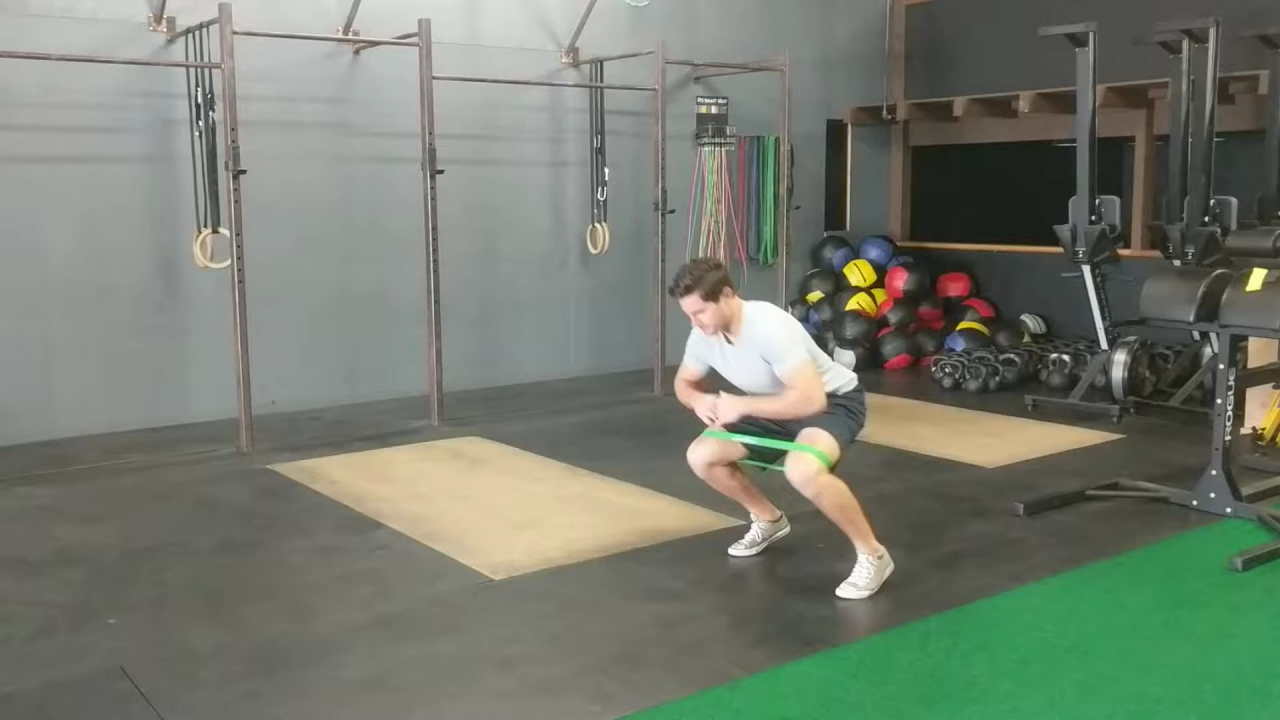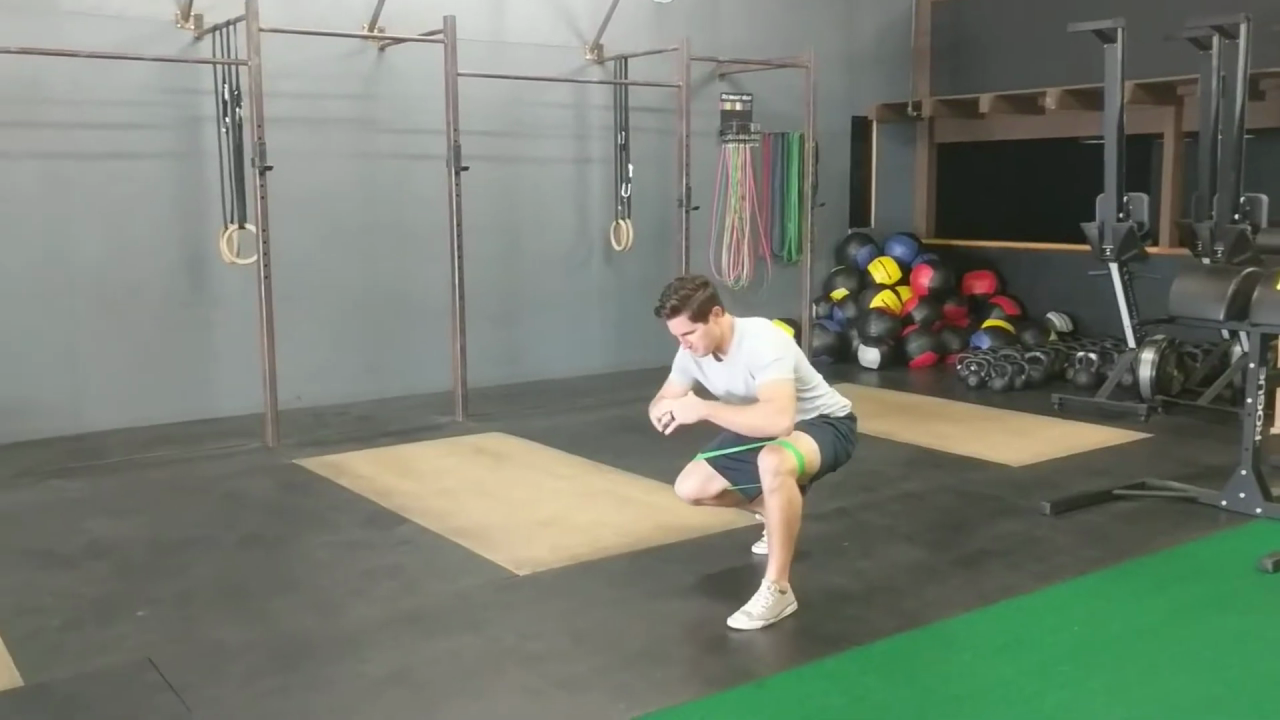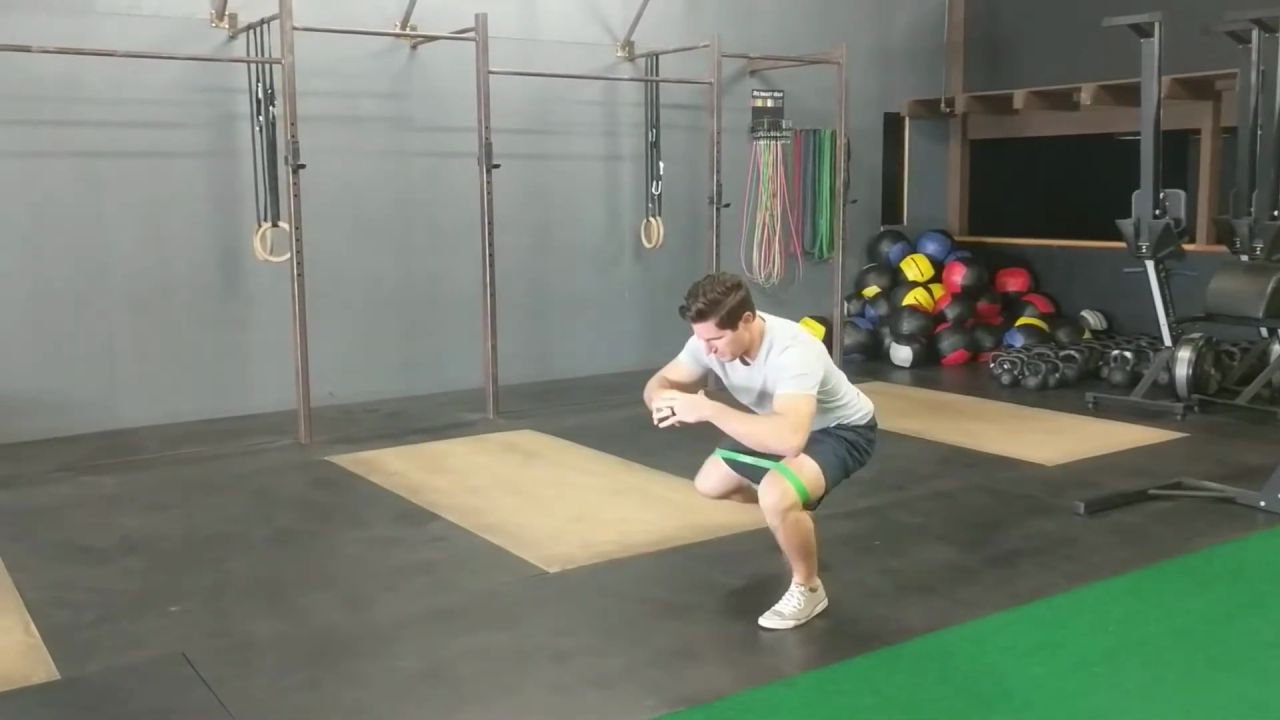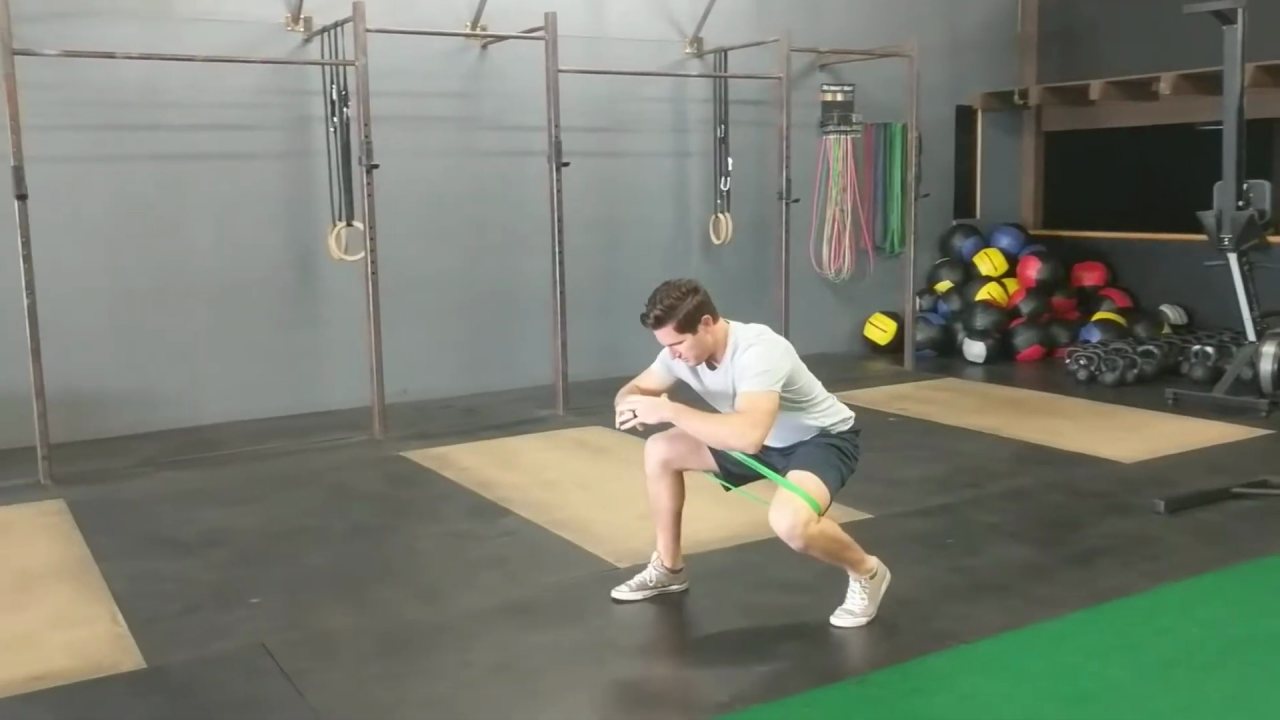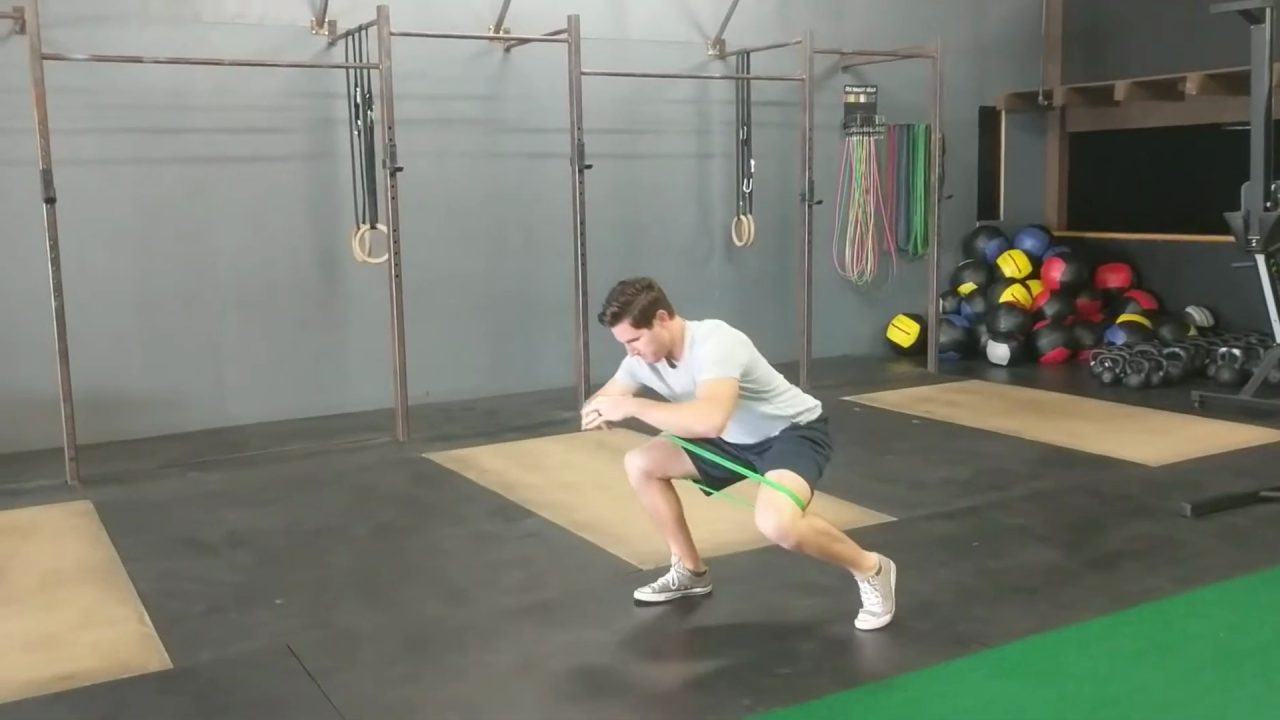
dt=1s
person 1, frame 1
left shoulder: (771, 328)
right shoulder: (703, 336)
left elbow: (811, 400)
right elbow: (684, 382)
left wrist: (743, 406)
right wrist: (698, 400)
left hip: (833, 400)
right hip: (778, 407)
left knee: (803, 470)
right knee: (702, 456)
left ankle: (872, 554)
right ankle: (767, 519)
person 1, frame 2
left shoulder: (763, 343)
right shoulder: (693, 351)
left elbow: (780, 420)
right elbow: (663, 398)
left wrist: (704, 409)
right wrist: (662, 410)
left hip: (825, 424)
right hip: (763, 430)
left knee: (774, 463)
right knee: (691, 487)
left ankle: (778, 590)
right ankle: (779, 511)
person 1, frame 3
left shoulder: (792, 352)
right shoulder: (713, 336)
left elbow: (789, 439)
right elbow: (660, 382)
left wrist: (708, 410)
right wrist: (663, 398)
left hip: (843, 429)
right hip: (780, 420)
left knee: (776, 496)
right knee: (711, 483)
left ankle: (808, 589)
right ankle: (797, 509)
person 1, frame 4
left shoulder: (759, 351)
right shoulder: (683, 348)
left elbow: (748, 437)
right elbow: (635, 389)
left wrist: (670, 411)
right wrist: (630, 405)
left hip: (823, 439)
right hip: (765, 440)
left knee: (789, 522)
right knee: (660, 451)
left ankle: (867, 573)
right ankle: (668, 567)
person 1, frame 5
left shoulder: (716, 344)
right shoulder: (644, 357)
left elbow: (710, 421)
right elbow: (603, 400)
left wrist: (632, 406)
right wrist: (598, 412)
left hip: (794, 430)
right hip: (737, 438)
left knee: (776, 522)
right knee: (640, 464)
left ankle: (871, 570)
right ankle: (690, 569)
